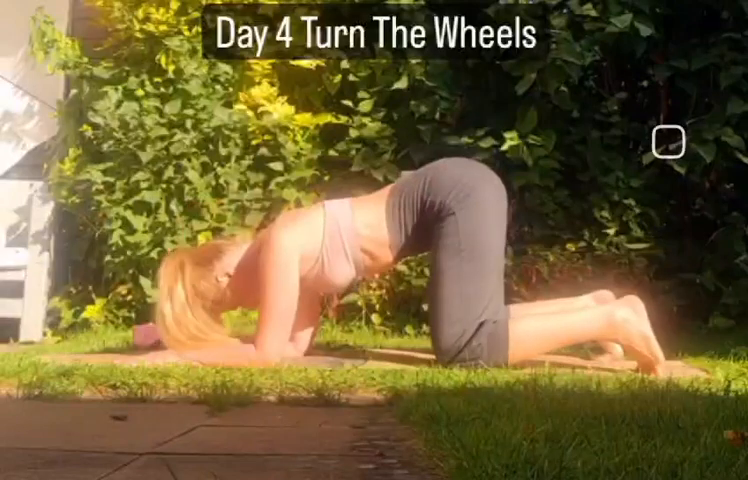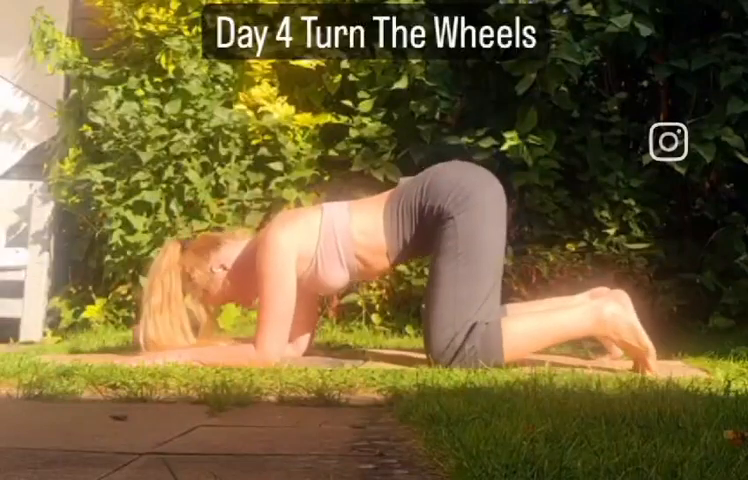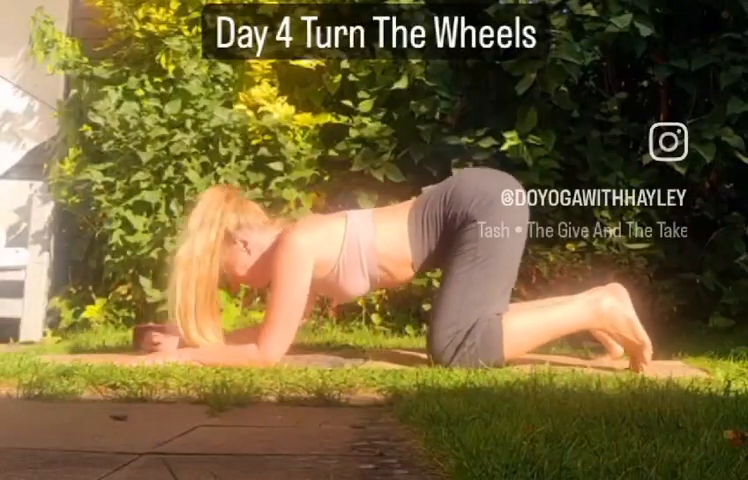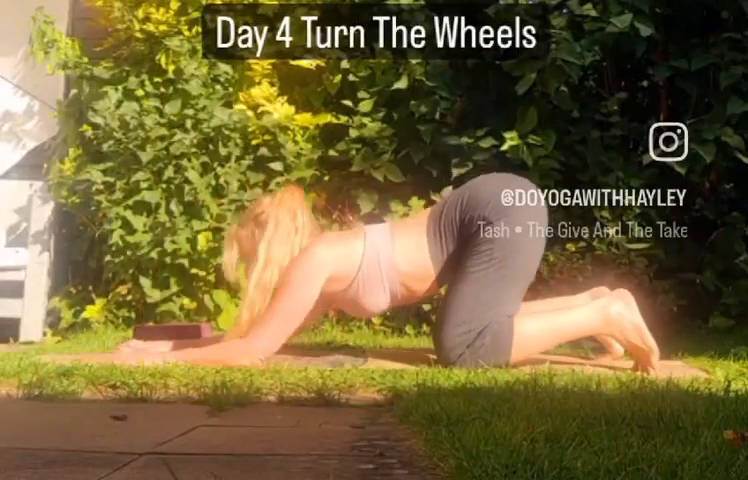
dt=0.5s
person 1, frame 1
left shoulder: (276, 249)
right shoulder: (299, 259)
left elbow: (268, 354)
right elbow: (295, 344)
left wrist: (189, 355)
right wrist: (207, 338)
left hip: (458, 193)
right hip: (457, 195)
left knee: (462, 344)
right knee: (466, 322)
left ankle: (614, 319)
right ankle: (590, 304)
person 1, frame 2
left shoulder: (274, 248)
right shoulder: (293, 258)
left elbow: (266, 354)
right elbow: (293, 347)
left wrist: (184, 355)
right wrist: (206, 341)
left hip: (459, 196)
right hip: (458, 194)
left knee: (453, 348)
right knee: (467, 324)
left ankle: (600, 317)
right ankle: (590, 300)
person 1, frame 3
left shoulder: (293, 247)
right shoulder: (299, 244)
left elbow: (267, 354)
right elbow: (273, 331)
left wrist: (187, 356)
right wrist: (191, 339)
left hip: (483, 205)
right hip: (478, 202)
left knee: (454, 346)
right knee: (472, 326)
left ankle: (597, 310)
right ankle: (596, 300)
person 1, frame 4
left shoulder: (313, 260)
right shoulder: (319, 261)
left elbow: (252, 351)
right elbow: (260, 335)
left wrist: (166, 358)
right wrist: (172, 344)
left hip: (501, 210)
right hip: (494, 209)
left knee: (463, 348)
right knee: (476, 327)
left ankle: (604, 315)
right ankle: (590, 301)
